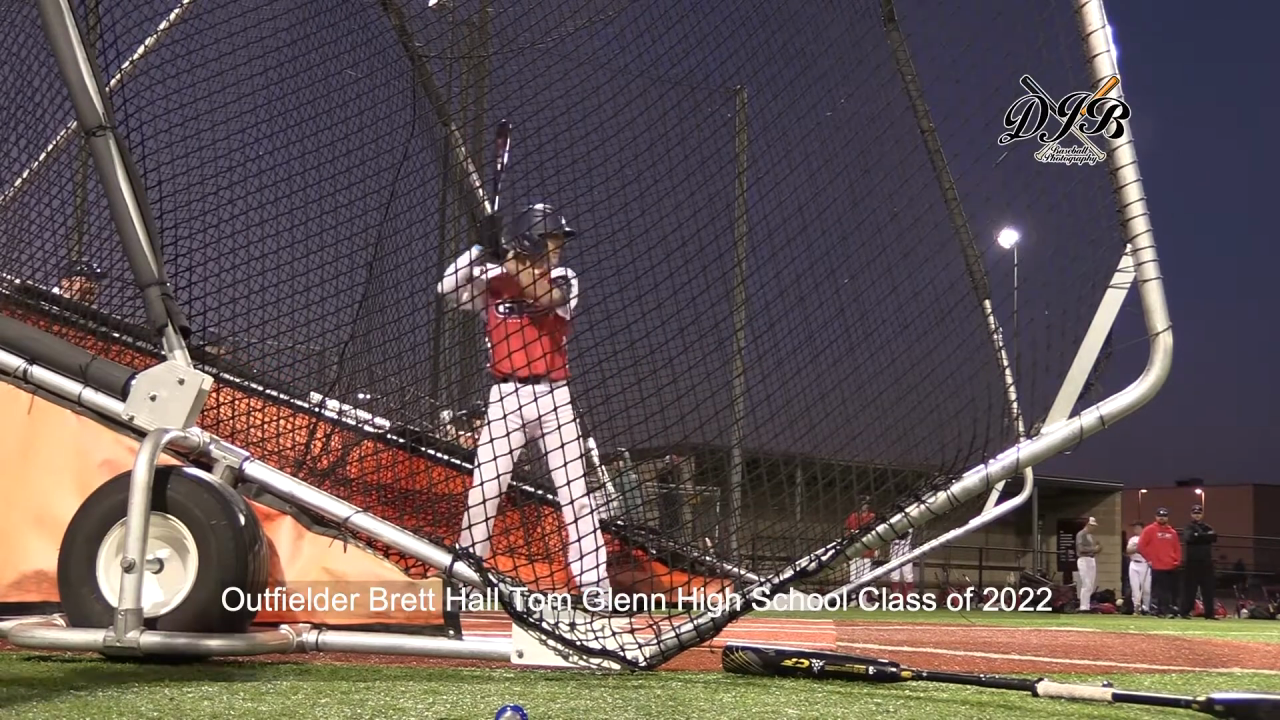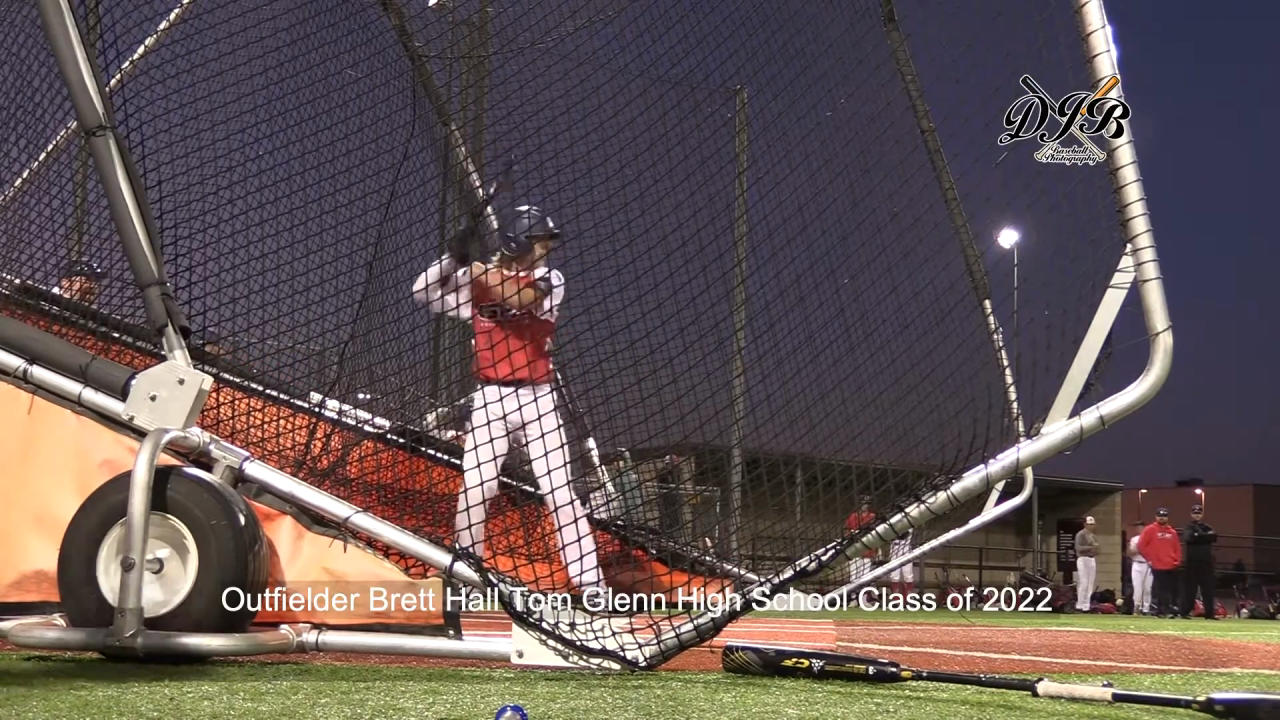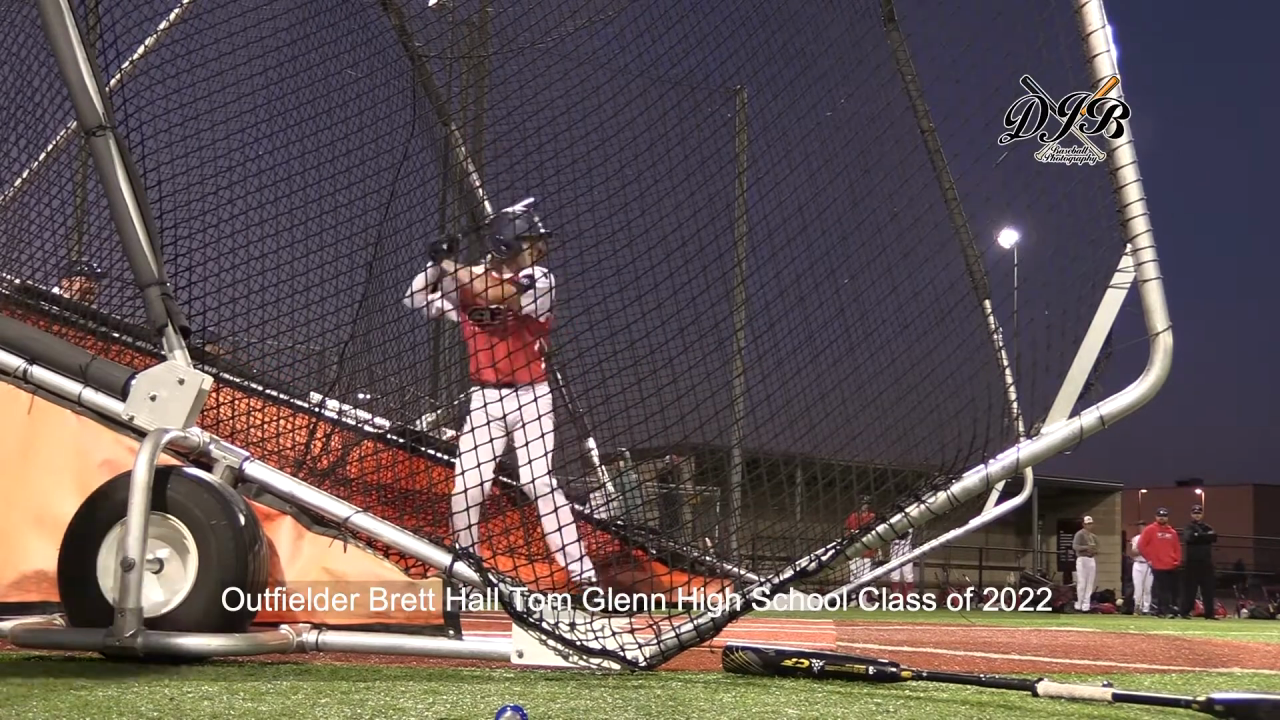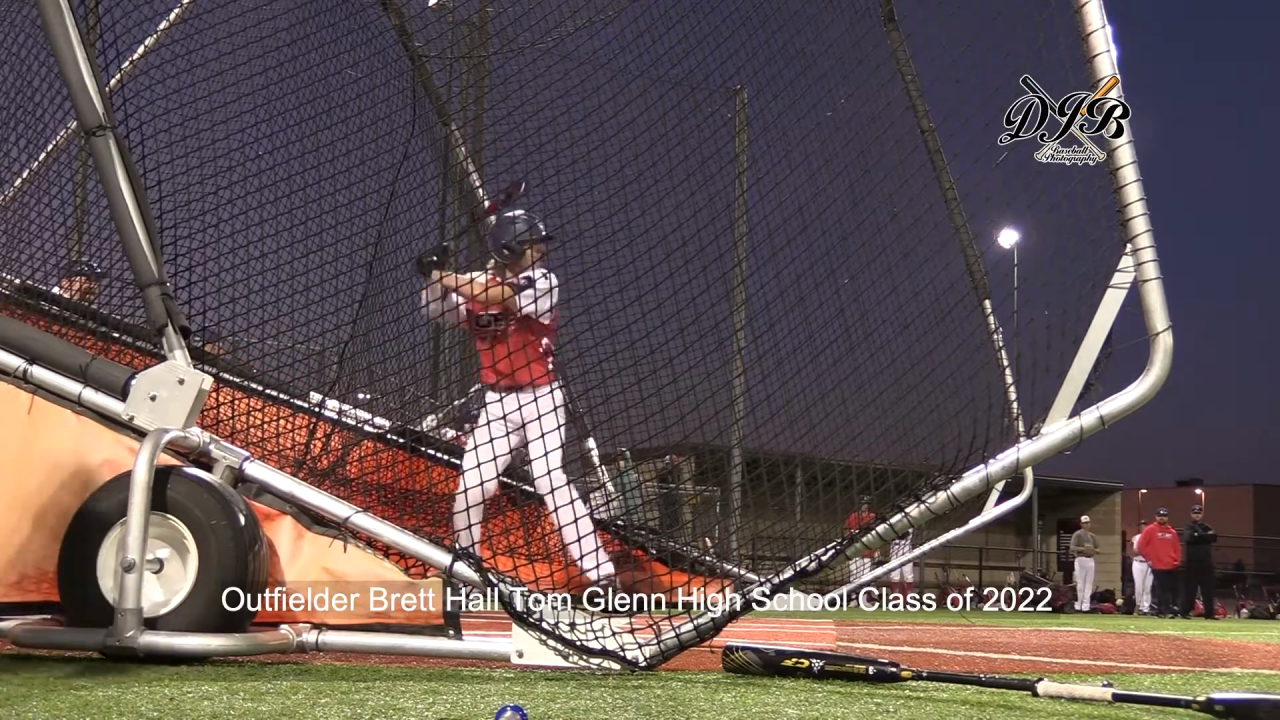
dt=0.2s
person 1, frame 1
left shoulder: (565, 278)
right shoulder: (493, 279)
left elbow: (546, 297)
right elbow: (451, 288)
left wrist: (506, 258)
right wrist: (480, 249)
left hip: (553, 395)
right hip: (506, 396)
left knee: (574, 489)
right knee: (484, 489)
left ankle: (593, 581)
person 1, frame 2
left shoulder: (551, 280)
right shoulder: (475, 281)
left elbow: (518, 297)
right elbow: (423, 294)
left wrist: (473, 266)
right wrist: (453, 257)
left hip: (537, 398)
right hip: (490, 399)
left knee: (557, 487)
right knee: (474, 489)
left ankle: (588, 578)
person 1, frame 3
left shoulder: (541, 279)
right shoulder: (466, 281)
left elbow: (498, 294)
right elbow: (418, 302)
left wrist: (450, 266)
right wrist: (438, 265)
left hip: (531, 397)
right hip: (485, 401)
left knee: (538, 481)
right knee: (467, 487)
left ankle: (583, 573)
person 1, frame 4
left shoulder: (543, 281)
right shoulder: (476, 282)
left elbow: (494, 294)
right elbow: (433, 308)
left wrist: (443, 276)
right wrist: (436, 273)
left hip: (540, 399)
right hip: (497, 404)
left knee: (550, 483)
right knee: (472, 488)
left ankle: (600, 574)
